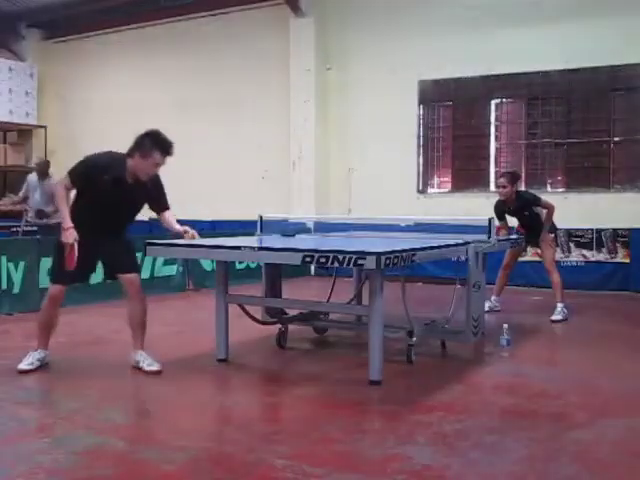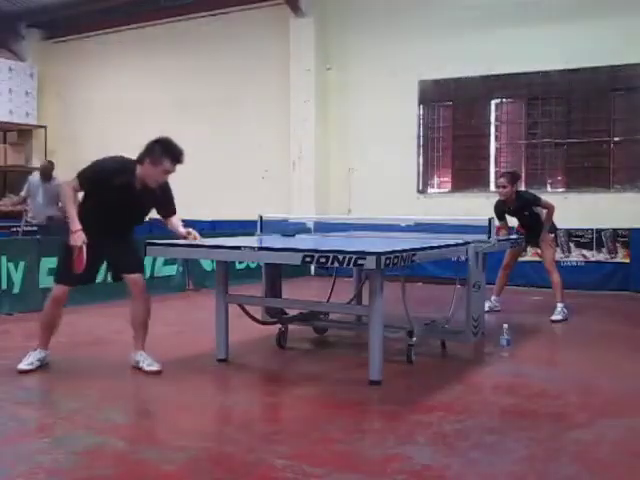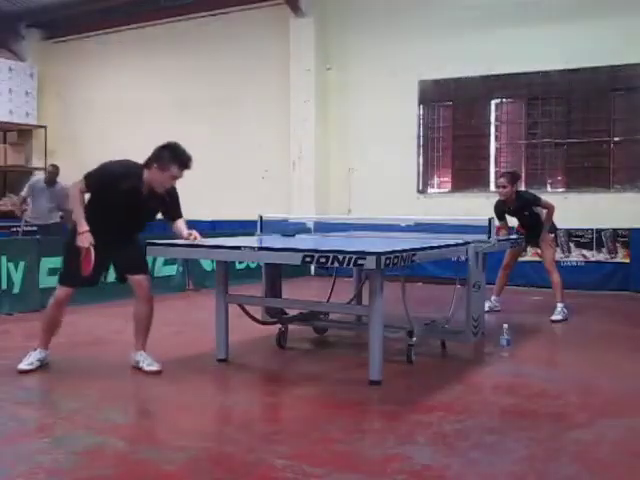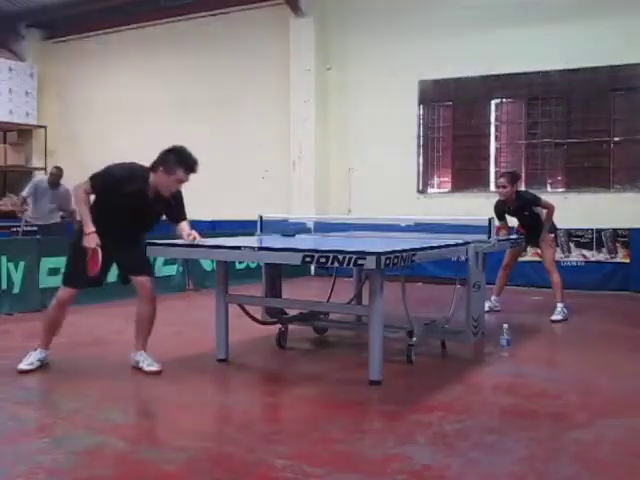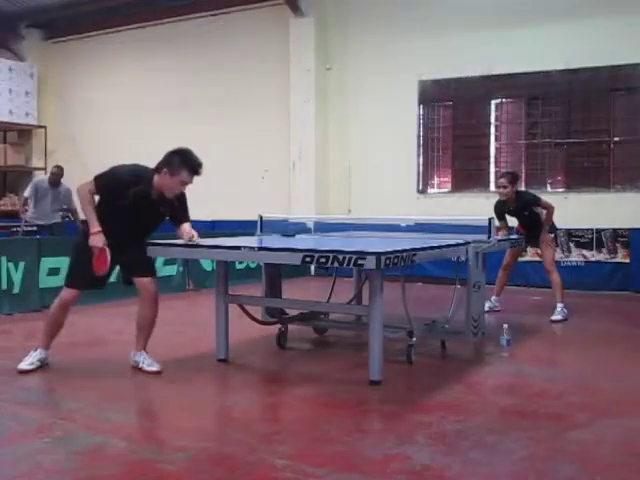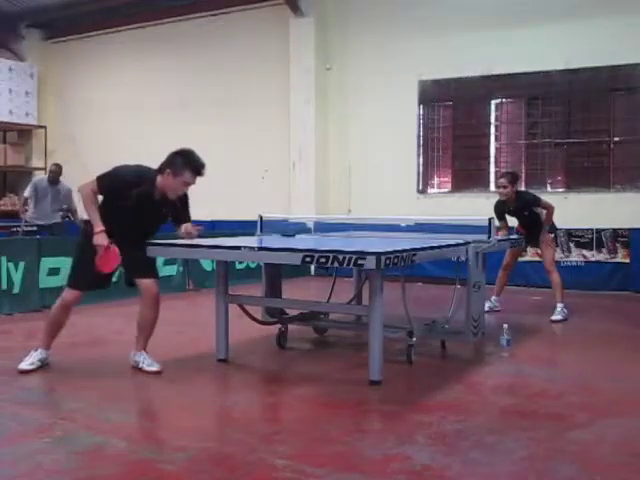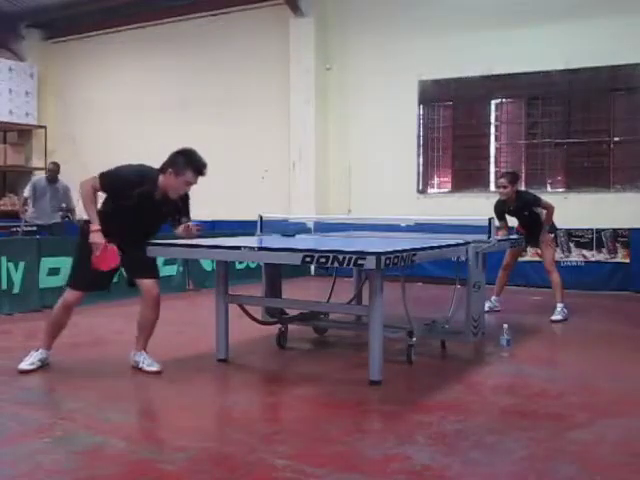
dt=0.1s
person 1, frame 1
left shoulder: (151, 183)
right shoulder: (98, 165)
left elbow: (163, 212)
right elbow: (61, 187)
left wrist: (178, 228)
right wrist: (68, 226)
left hip: (114, 236)
right hip: (78, 234)
left knee: (134, 286)
right knee: (55, 293)
left ankle: (139, 353)
right ankle: (40, 351)
person 1, frame 2
left shoulder: (161, 189)
right shoulder: (109, 168)
left elbow: (170, 217)
right elbow: (68, 188)
left wrist: (182, 230)
right wrist: (75, 228)
left hip: (120, 238)
right hip: (85, 236)
left knee: (139, 287)
right knee: (58, 294)
left ankle: (139, 353)
right ankle: (40, 351)
person 1, frame 3
left shoulder: (166, 193)
right shoulder: (116, 172)
left elbow: (175, 220)
right elbow: (75, 190)
left wrist: (185, 233)
right wrist: (83, 229)
left hip: (126, 241)
right hip: (90, 238)
left knee: (143, 288)
right knee: (62, 295)
left ankle: (139, 353)
right ankle: (41, 351)
person 1, frame 4
left shoulder: (172, 196)
right shoulder: (122, 175)
left elbow: (179, 222)
right elbow: (80, 190)
left wrist: (187, 232)
right wrist: (89, 230)
left hip: (129, 243)
right hip: (94, 238)
left knee: (147, 289)
right knee: (64, 296)
left ankle: (139, 353)
right ankle: (41, 350)
person 1, frame 5
left shoulder: (176, 198)
right shoulder: (127, 176)
left elbow: (181, 223)
right elbow: (84, 190)
left wrist: (187, 233)
right wrist: (95, 230)
left hip: (133, 244)
right hip: (97, 239)
left knee: (149, 291)
right knee: (67, 297)
left ankle: (139, 353)
right ankle: (42, 351)
person 1, frame 6
left shoulder: (178, 199)
right shoulder: (129, 176)
left elbow: (181, 227)
right elbow: (86, 189)
left wrist: (187, 231)
right wrist: (99, 229)
left hip: (135, 245)
right hip: (100, 240)
left knee: (151, 292)
right knee: (69, 298)
left ankle: (139, 353)
right ankle: (42, 351)
person 1, frame 7
left shoulder: (179, 199)
right shoulder: (132, 176)
left elbow: (179, 227)
right elbow: (87, 186)
left wrist: (186, 230)
right wrist: (95, 228)
left hip: (136, 245)
right hip: (100, 240)
left knee: (152, 293)
right knee: (70, 299)
left ankle: (139, 353)
right ankle: (43, 351)
person 2, frame 1
left shoulder: (525, 197)
right shoulder: (499, 206)
left elbow: (550, 207)
right elbow: (504, 229)
left wrist: (544, 232)
right wrist: (501, 232)
left hip: (543, 230)
right hip: (524, 231)
left knee: (550, 267)
right knee: (505, 265)
left ankle: (561, 307)
right ankle: (494, 301)
person 2, frame 2
left shoulder: (526, 197)
right shoulder: (499, 206)
left elbow: (550, 207)
right elbow: (504, 229)
left wrist: (545, 232)
right wrist: (501, 232)
left hip: (543, 230)
right hip: (524, 231)
left knee: (550, 266)
right knee: (506, 265)
left ankle: (561, 307)
right ankle: (494, 301)
person 2, frame 3
left shoulder: (526, 197)
right shoulder: (499, 206)
left elbow: (550, 207)
right elbow: (504, 229)
left wrist: (545, 232)
right wrist: (501, 233)
left hip: (543, 230)
right hip: (524, 230)
left knee: (550, 267)
right knee: (505, 265)
left ankle: (561, 307)
right ankle: (494, 301)
person 2, frame 4
left shoulder: (526, 197)
right shoulder: (499, 206)
left elbow: (551, 208)
right elbow: (504, 229)
left wrist: (544, 232)
right wrist: (501, 233)
left hip: (543, 229)
right hip: (524, 231)
left knee: (550, 267)
right knee: (506, 265)
left ankle: (561, 307)
right ankle: (494, 301)
person 2, frame 5
left shoulder: (526, 197)
right shoulder: (499, 206)
left elbow: (550, 208)
right elbow: (504, 228)
left wrist: (544, 232)
right wrist: (501, 233)
left hip: (543, 229)
right hip: (524, 230)
left knee: (550, 267)
right knee: (506, 265)
left ankle: (561, 307)
right ankle: (494, 301)
person 2, frame 6
left shoulder: (526, 198)
right shoulder: (499, 206)
left elbow: (550, 208)
right elbow: (504, 228)
left wrist: (544, 232)
right wrist: (501, 233)
left hip: (543, 230)
right hip: (524, 230)
left knee: (550, 267)
right knee: (506, 265)
left ankle: (561, 307)
right ankle: (494, 301)
person 2, frame 7
left shoulder: (526, 197)
right shoulder: (499, 206)
left elbow: (550, 208)
right elbow: (504, 228)
left wrist: (544, 232)
right wrist: (501, 233)
left hip: (543, 229)
right hip: (524, 230)
left knee: (550, 267)
right knee: (506, 265)
left ankle: (561, 307)
right ankle: (494, 301)
